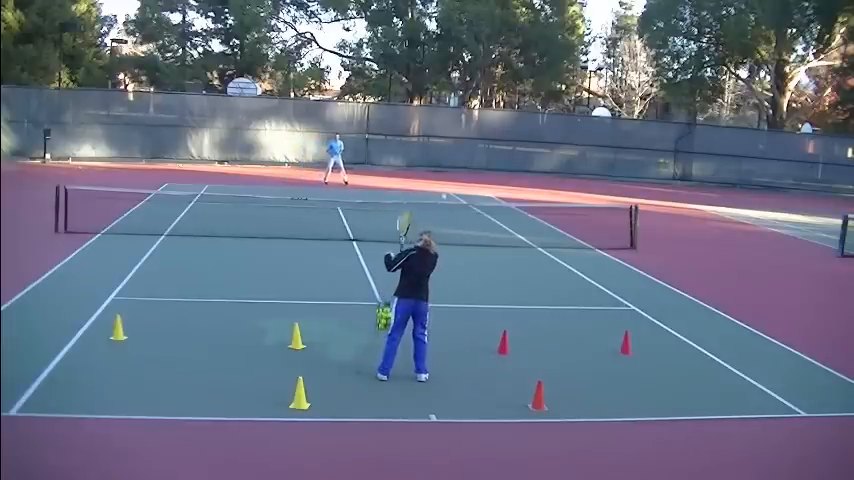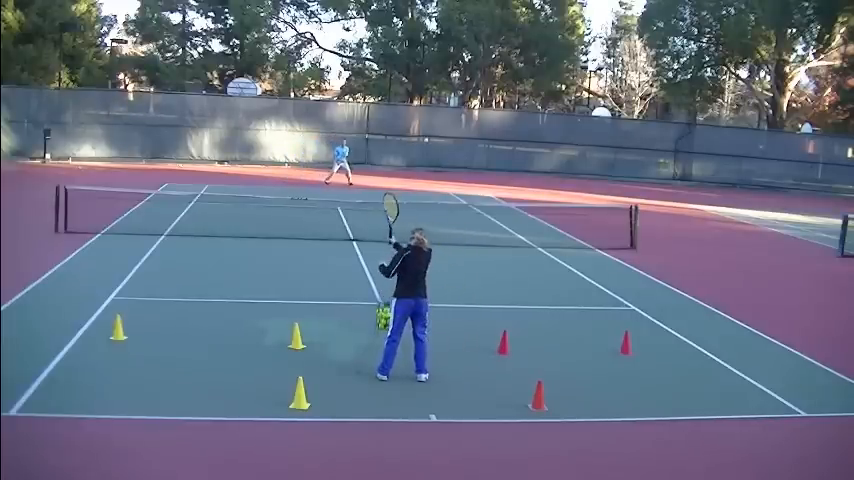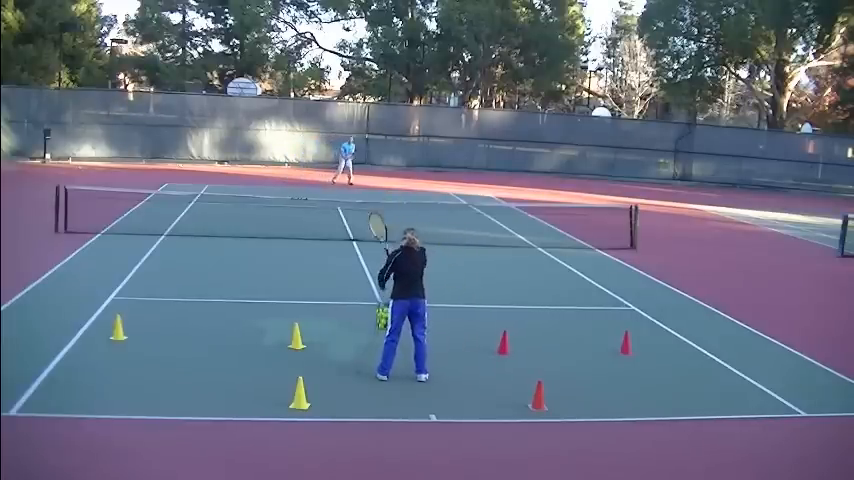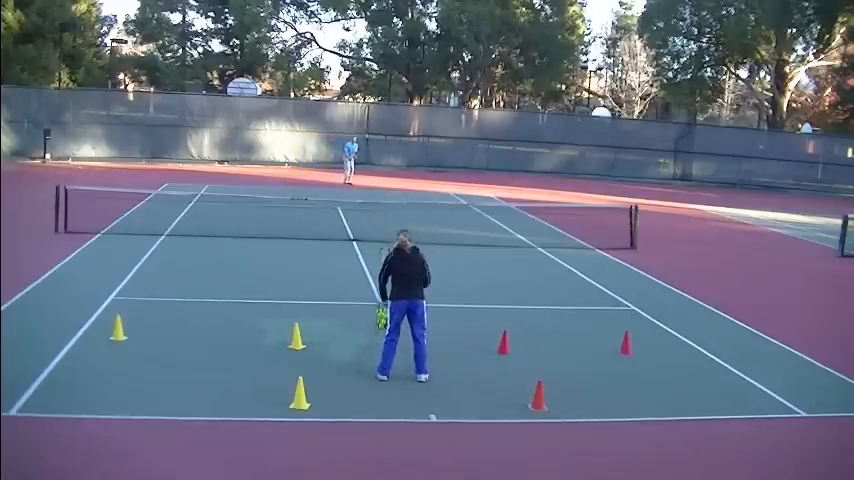
dt=0.2s
person 1, frame 1
left shoulder: (410, 253)
right shoulder: (433, 259)
left elbow: (391, 267)
left wrist: (388, 256)
left hip: (403, 298)
right hip: (422, 301)
left knee: (394, 335)
right knee: (420, 336)
left ankle: (383, 372)
right ankle: (421, 372)
person 1, frame 2
left shoulder: (404, 253)
right shoulder: (427, 254)
left elbow: (389, 273)
left wrist: (382, 266)
right wrist: (396, 245)
left hip: (402, 299)
right hip: (421, 299)
left knee: (393, 335)
right knee: (420, 336)
left ankle: (383, 372)
right ankle: (421, 372)
person 1, frame 3
left shoulder: (396, 255)
right shoulder: (422, 255)
left elbow: (383, 276)
left wrist: (382, 286)
left hip: (399, 300)
right hip: (418, 299)
left knee: (392, 336)
right knee: (420, 336)
left ankle: (383, 372)
right ankle: (421, 373)
person 1, frame 4
left shoulder: (391, 257)
right shoulder: (419, 257)
left elbow: (382, 281)
right elbow: (426, 280)
left wrist: (384, 298)
left hip: (397, 300)
right hip: (417, 300)
left knee: (391, 336)
right knee: (419, 336)
left ankle: (383, 372)
right ankle: (421, 373)
